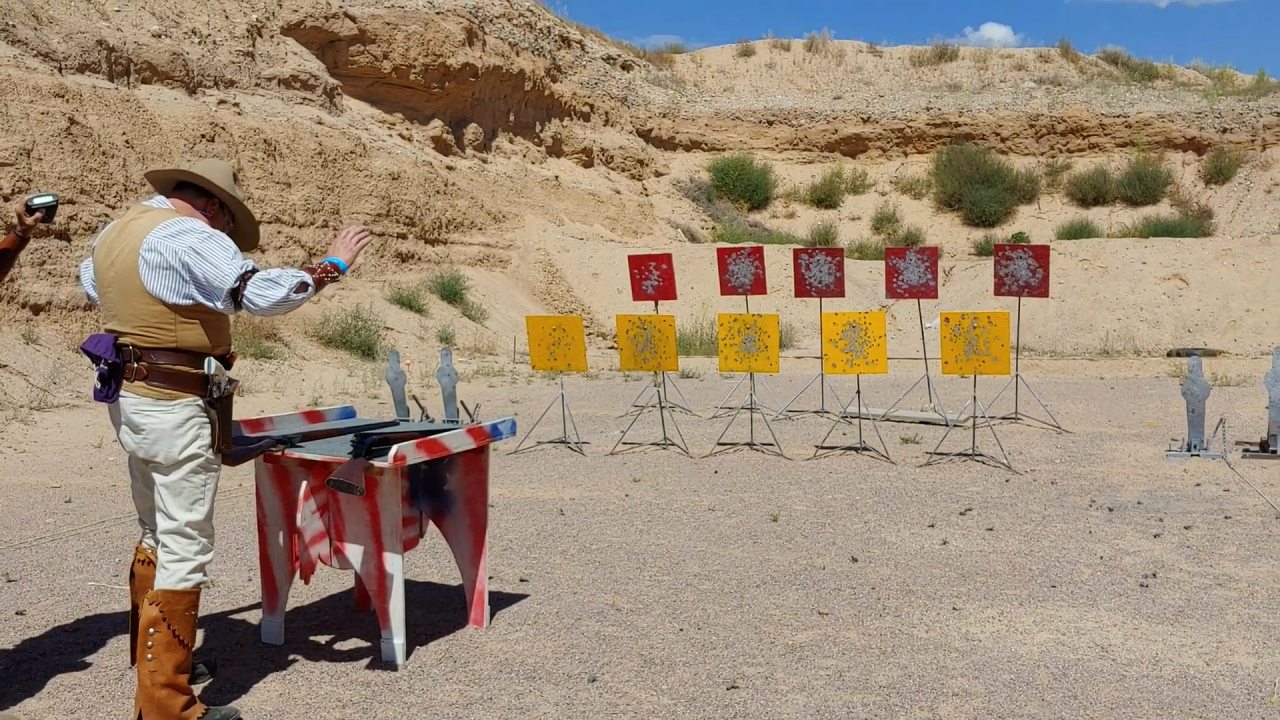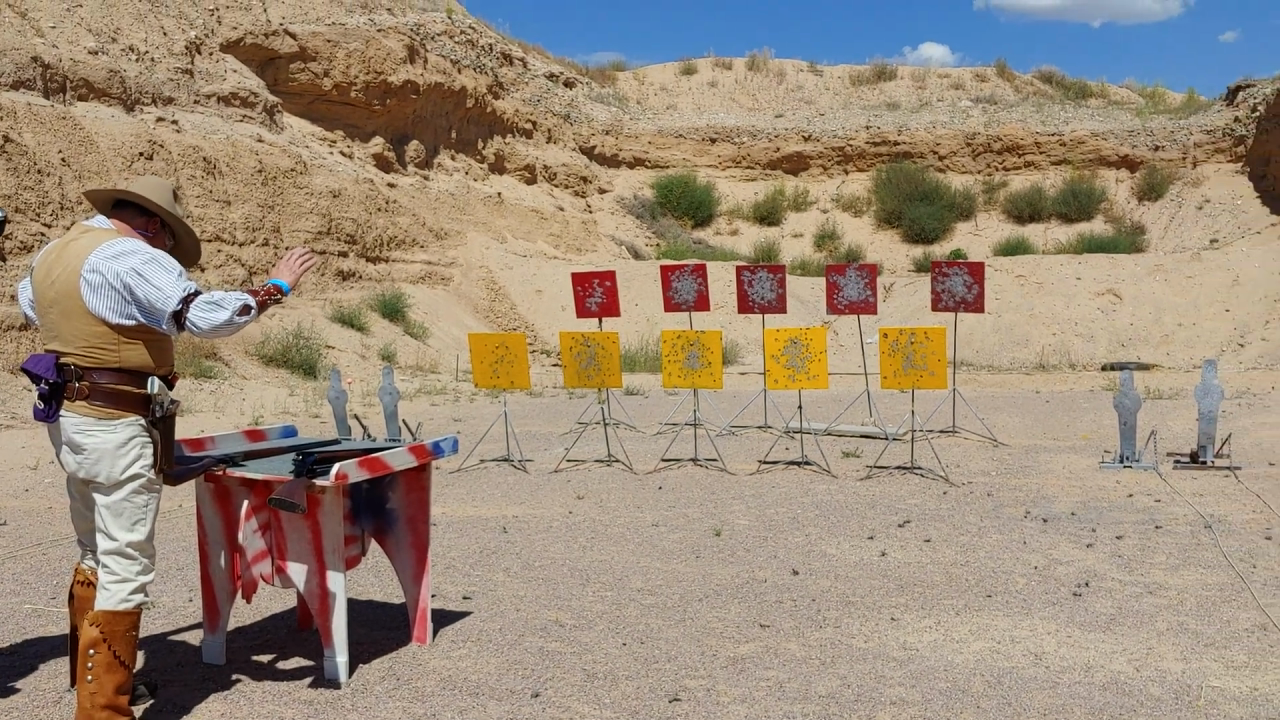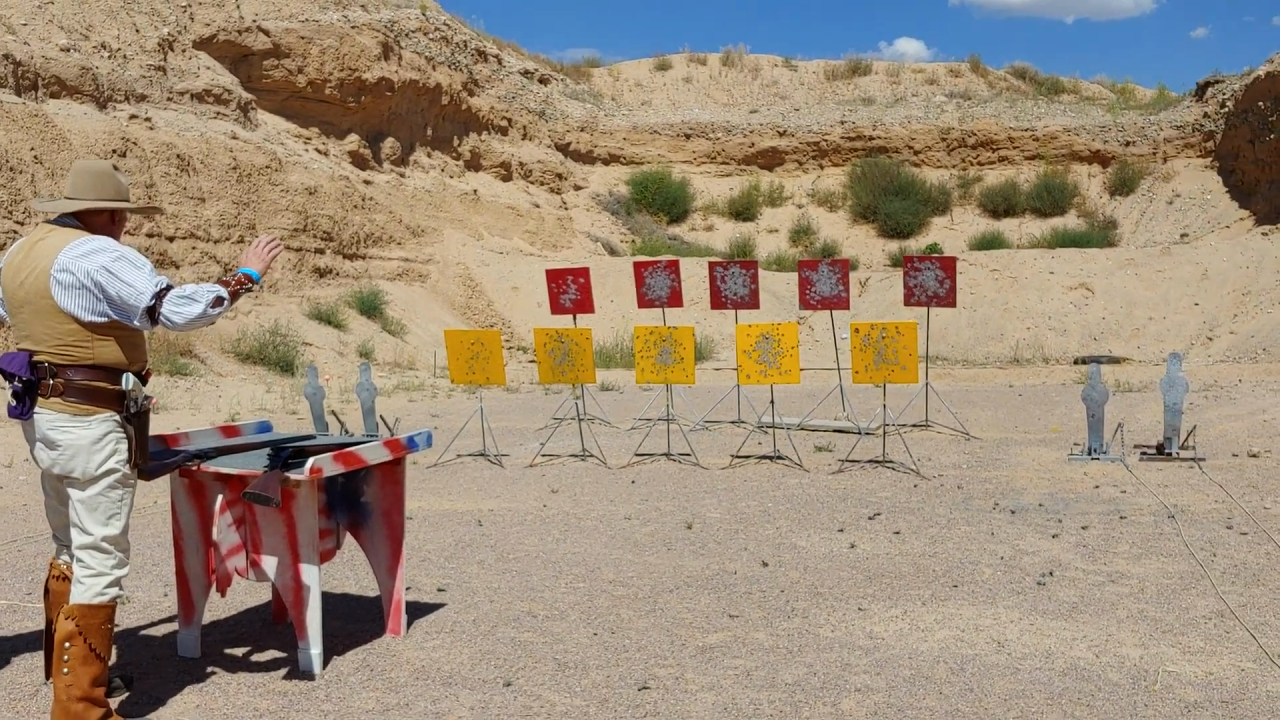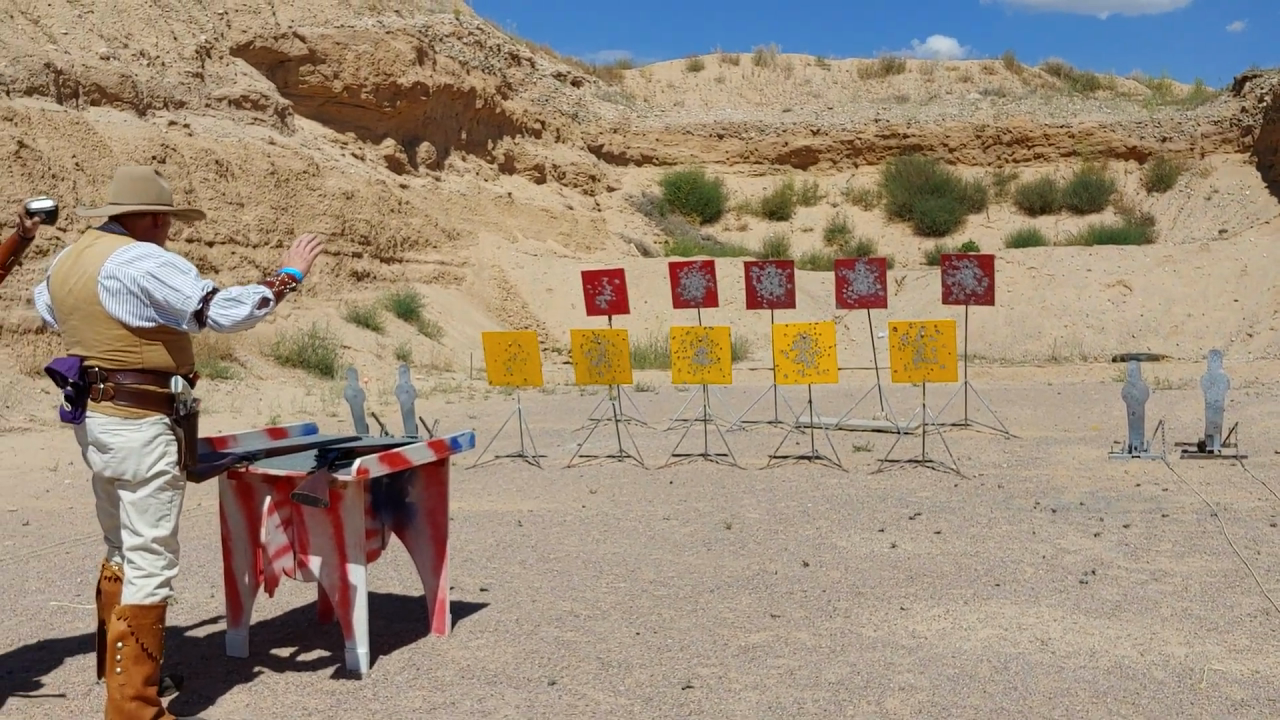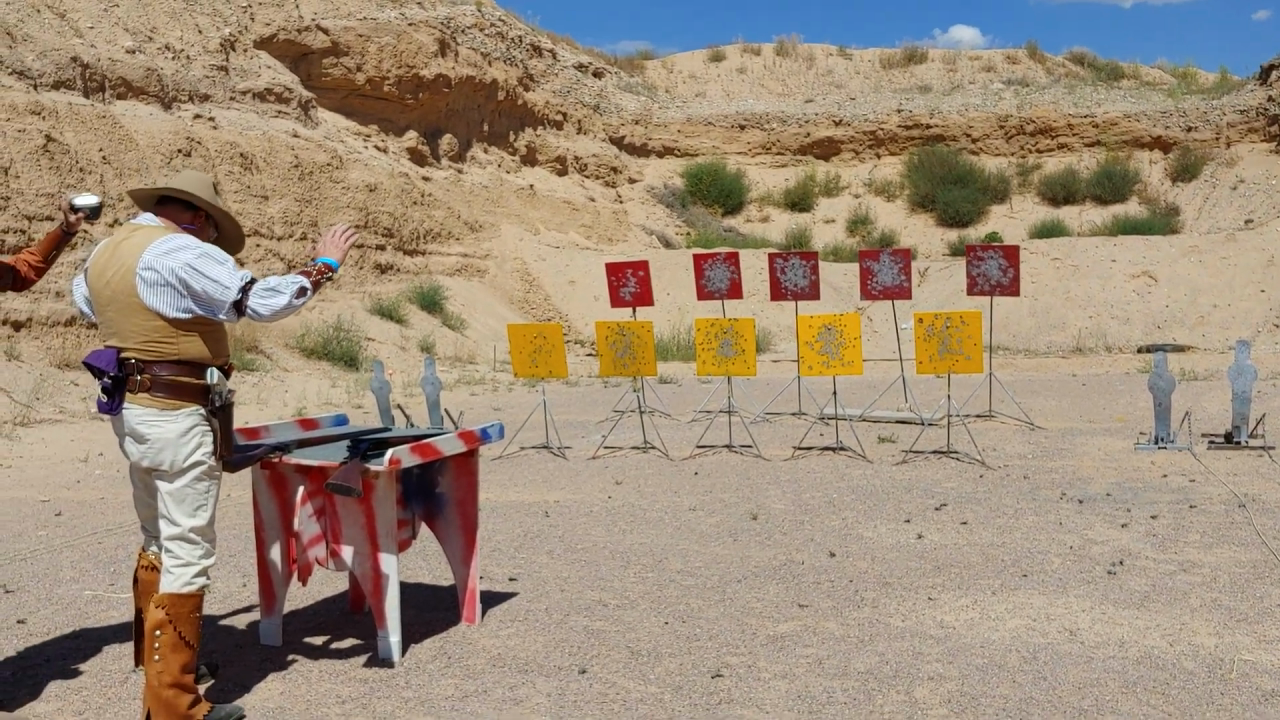
dt=0.7s
person 1, frame 1
left shoulder: (114, 232)
right shoulder: (189, 237)
left elbow: (91, 282)
right elbow: (262, 293)
right wrist: (332, 265)
left hip: (131, 397)
right hip: (175, 405)
left knee: (156, 536)
right knee: (183, 549)
left ankle: (152, 659)
person 1, frame 2
left shoulder: (51, 252)
right shoulder: (130, 257)
left elbow: (30, 304)
right elbow: (206, 314)
right wrist: (275, 287)
left hip: (70, 415)
right hip: (115, 424)
left knee: (96, 556)
right knee: (125, 568)
person 1, frame 3
right shoulder: (99, 256)
right elbow: (179, 308)
right wrist: (245, 275)
right hip: (90, 421)
left knee: (69, 551)
right knee: (100, 561)
left ankle: (66, 672)
person 1, frame 4
left shoulder: (65, 260)
right shoulder: (144, 262)
left elbow: (47, 309)
right elbow: (224, 310)
right wrist: (288, 276)
left hip: (95, 418)
right hip: (140, 425)
left knee: (120, 553)
right knee: (150, 563)
left ankle: (120, 672)
person 1, frame 5
left shoulder: (103, 252)
right shoulder: (180, 253)
left elbow: (83, 300)
right elbow: (261, 301)
right wrist: (323, 265)
left hip: (131, 409)
right hip: (175, 416)
left knee: (157, 542)
right knee: (187, 553)
left ankle: (156, 660)
